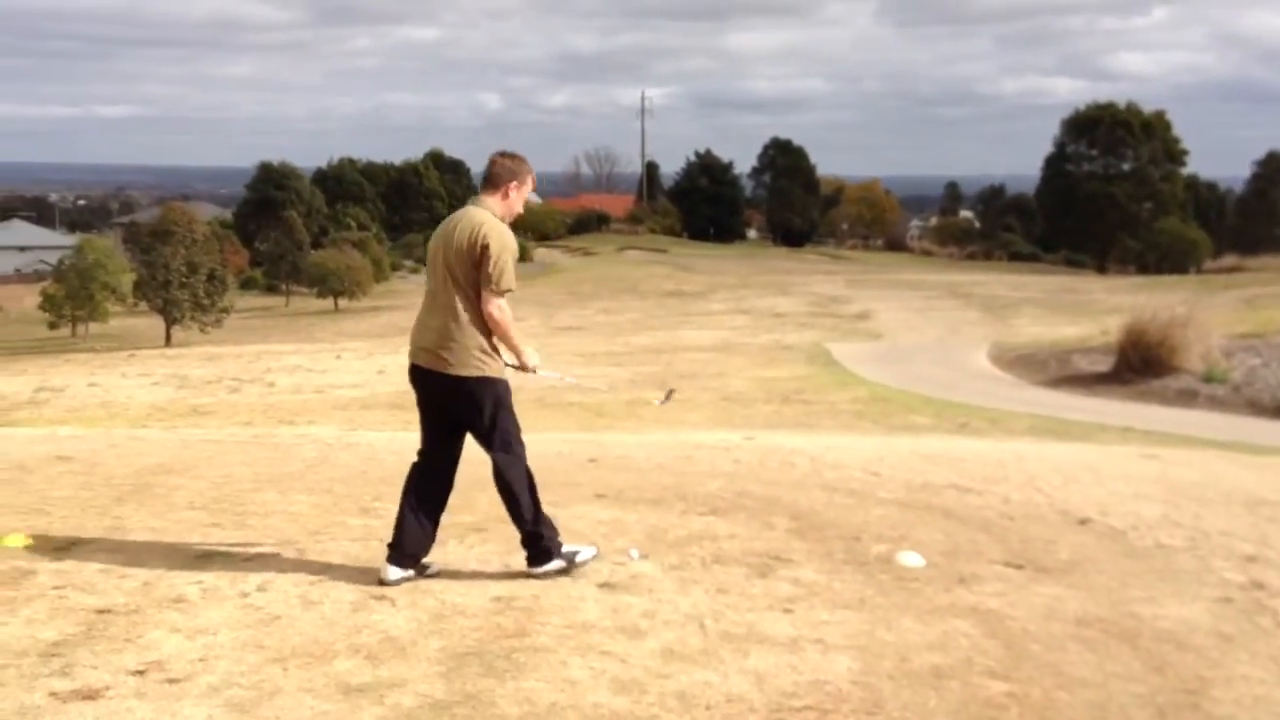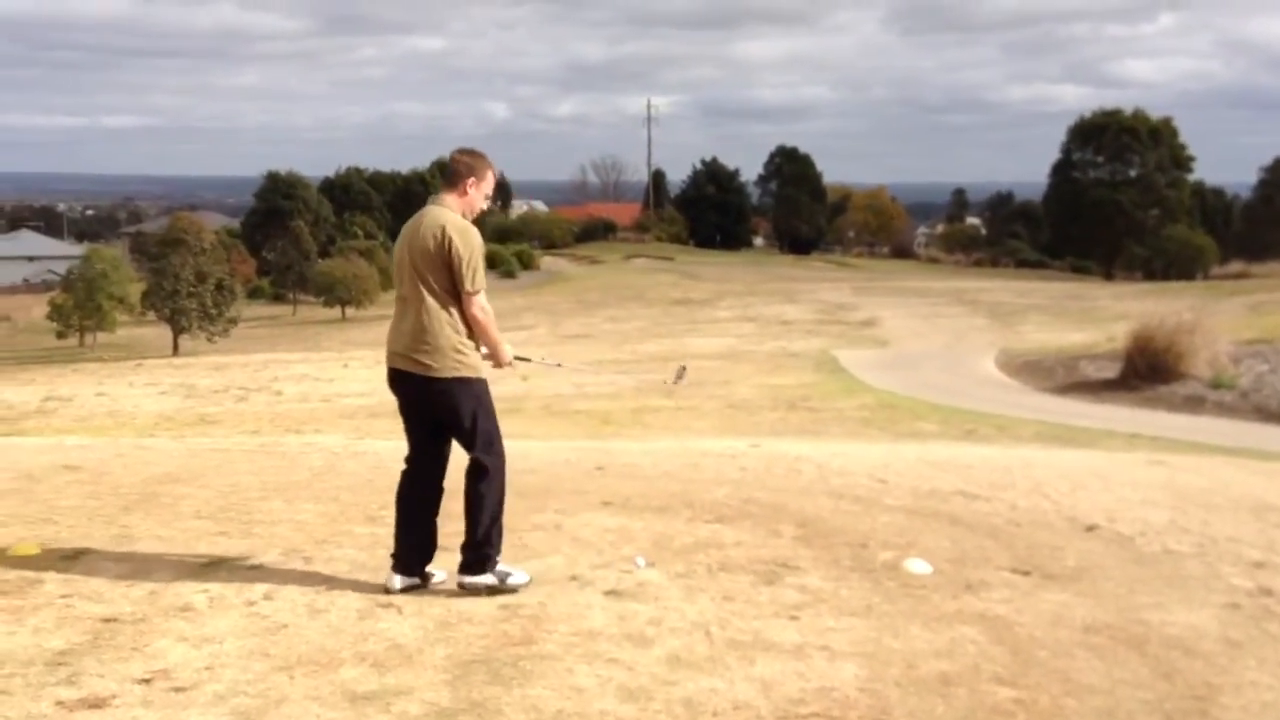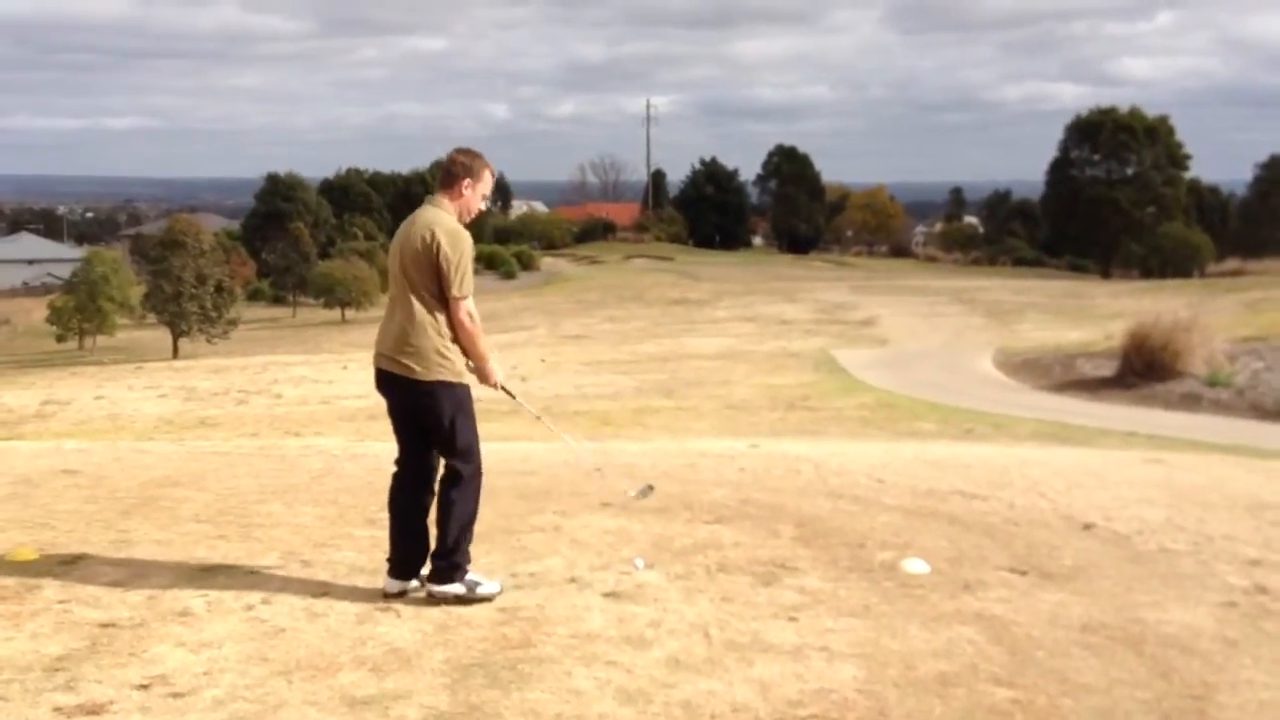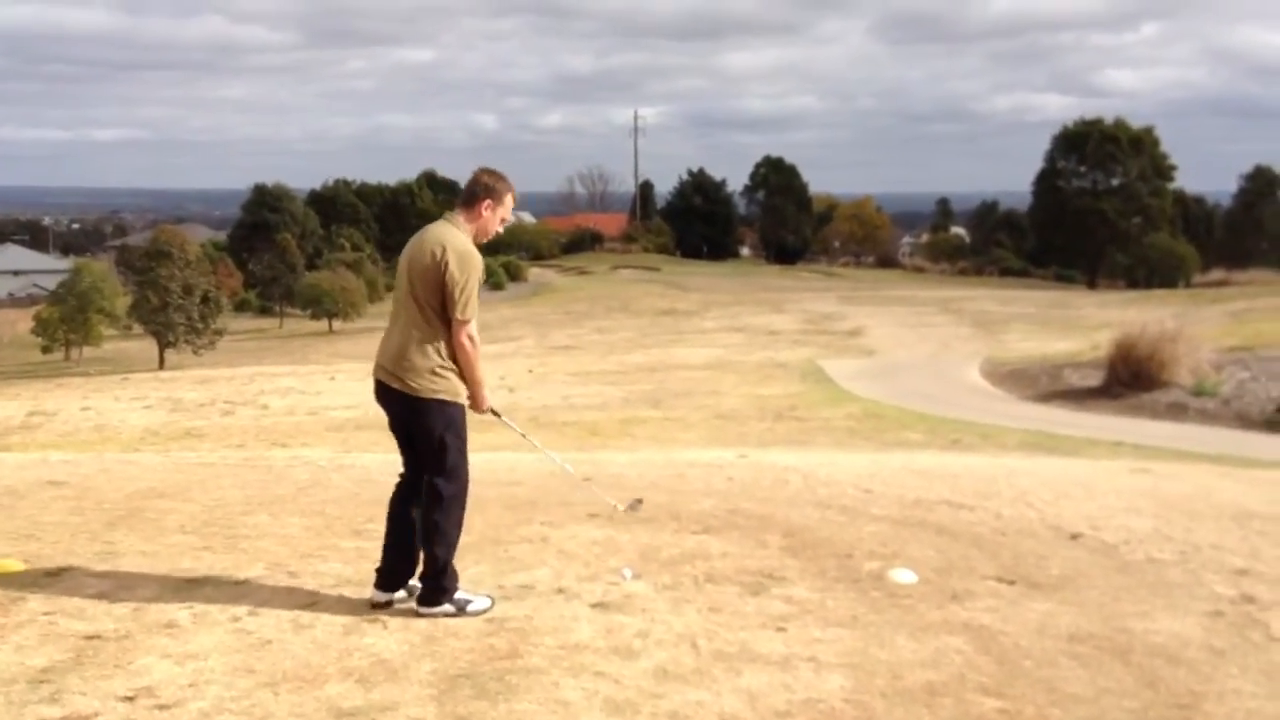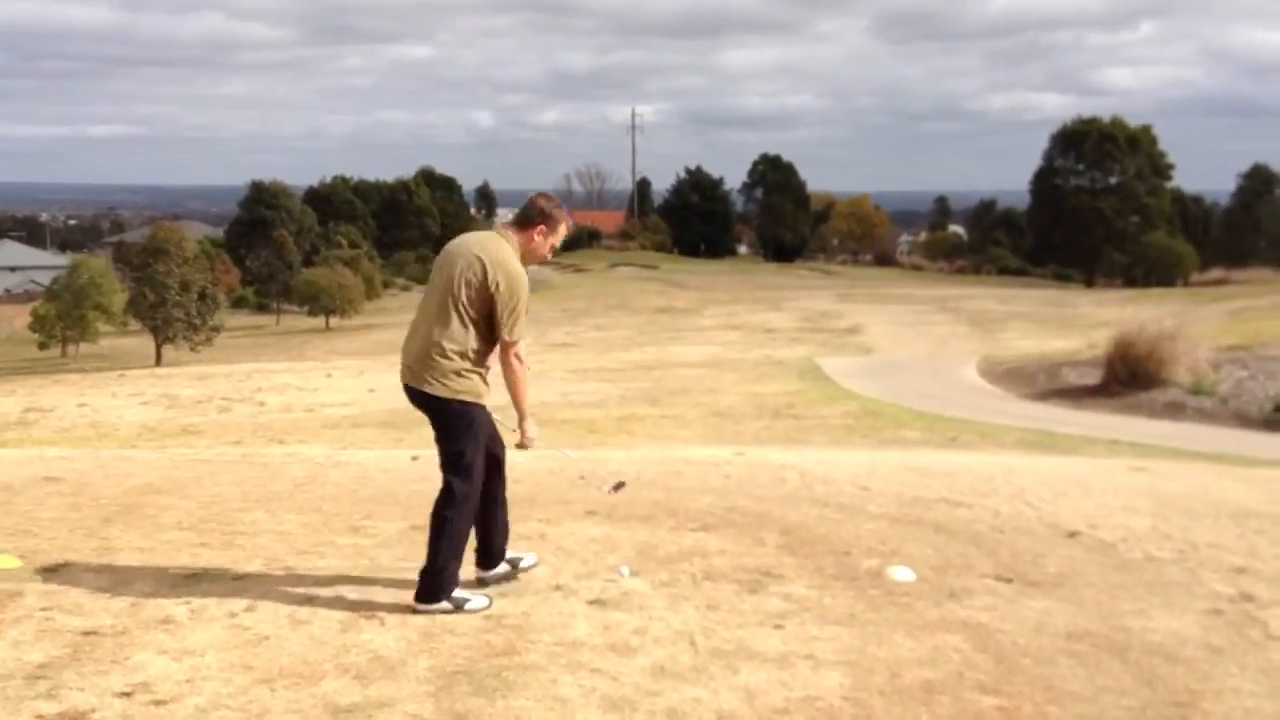
dt=0.3s
person 1, frame 1
left shoulder: (447, 226)
right shoulder: (495, 234)
right elbow: (492, 308)
left wrist: (501, 347)
right wrist: (522, 353)
left hip: (425, 361)
right hip: (469, 365)
left knee: (434, 460)
right knee: (508, 455)
left ankle: (402, 559)
right ankle: (545, 552)
person 1, frame 2
left shoulder: (411, 228)
right shoulder: (461, 231)
right elbow: (475, 307)
left wrist: (479, 345)
right wrist: (498, 349)
left hip: (405, 364)
right hip: (450, 368)
left knee: (422, 464)
right knee: (488, 459)
left ankle: (408, 567)
right ankle: (478, 564)
person 1, frame 3
left shoulder: (409, 226)
right shoulder: (452, 234)
right elbow: (462, 314)
left wrist: (467, 357)
right wrist: (485, 363)
left hip: (394, 365)
right hip: (434, 372)
left knee: (413, 468)
right knee: (464, 467)
left ankle: (403, 570)
right ankle: (448, 571)
person 1, frame 4
left shoulder: (425, 237)
right shoulder: (463, 253)
right elbow: (464, 336)
left wrist: (463, 384)
right wrist: (480, 392)
left hip: (392, 375)
right hip: (430, 385)
left knee: (416, 481)
right knee: (447, 486)
left ankle: (392, 580)
right ankle: (437, 593)
person 1, frame 5
left shoulder: (464, 243)
right shoulder: (509, 271)
right elbow: (512, 355)
right wrist: (525, 418)
left hip: (421, 371)
right hip: (450, 383)
left knee: (490, 457)
right knee: (462, 484)
left ankle: (492, 558)
right ankle: (436, 591)
